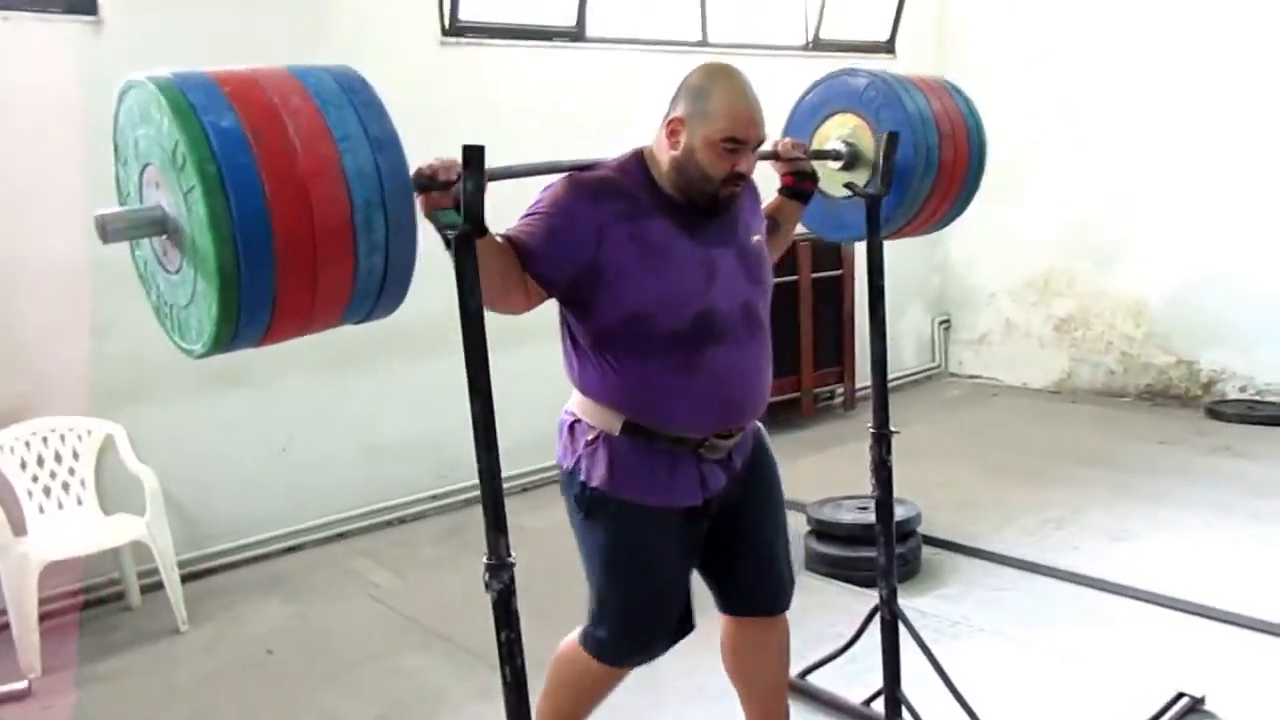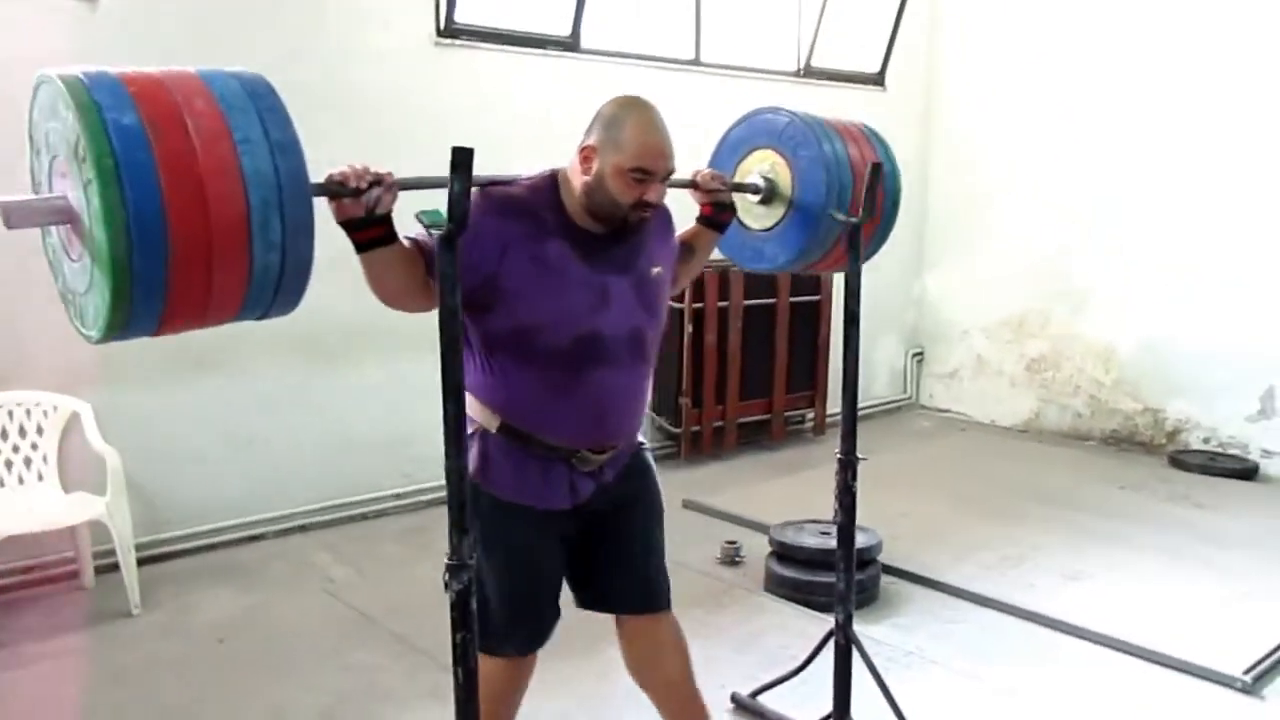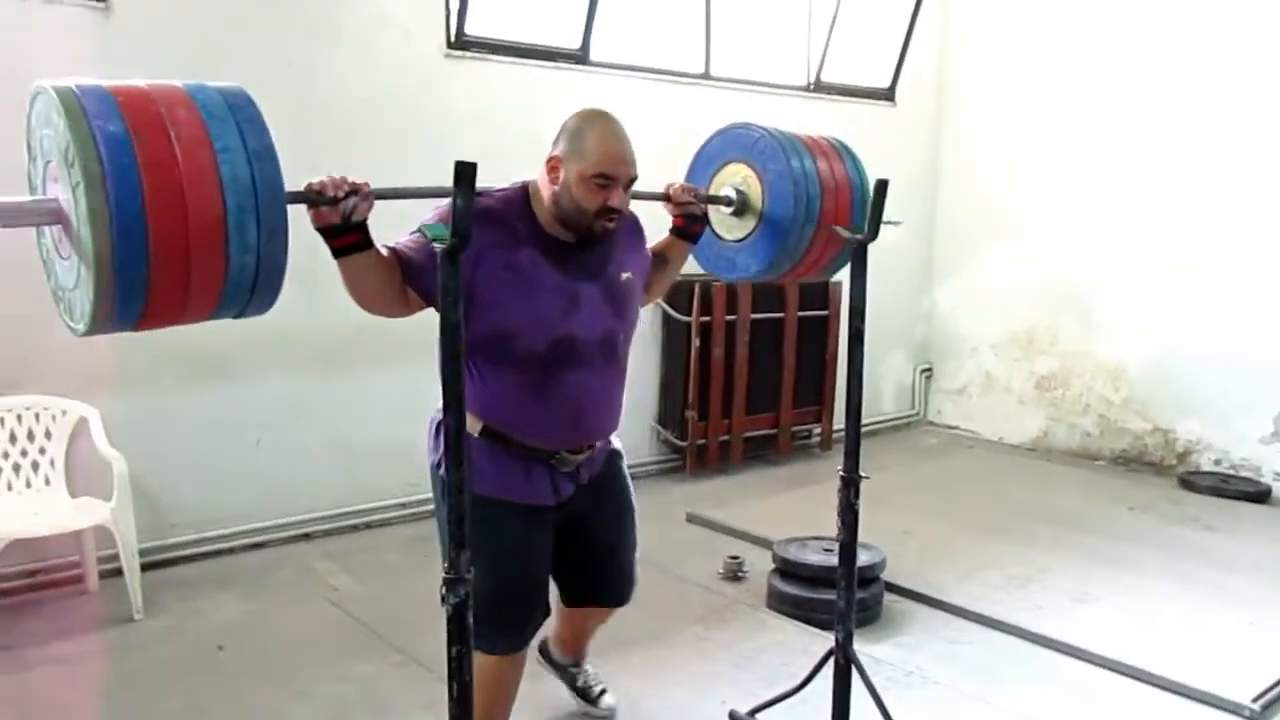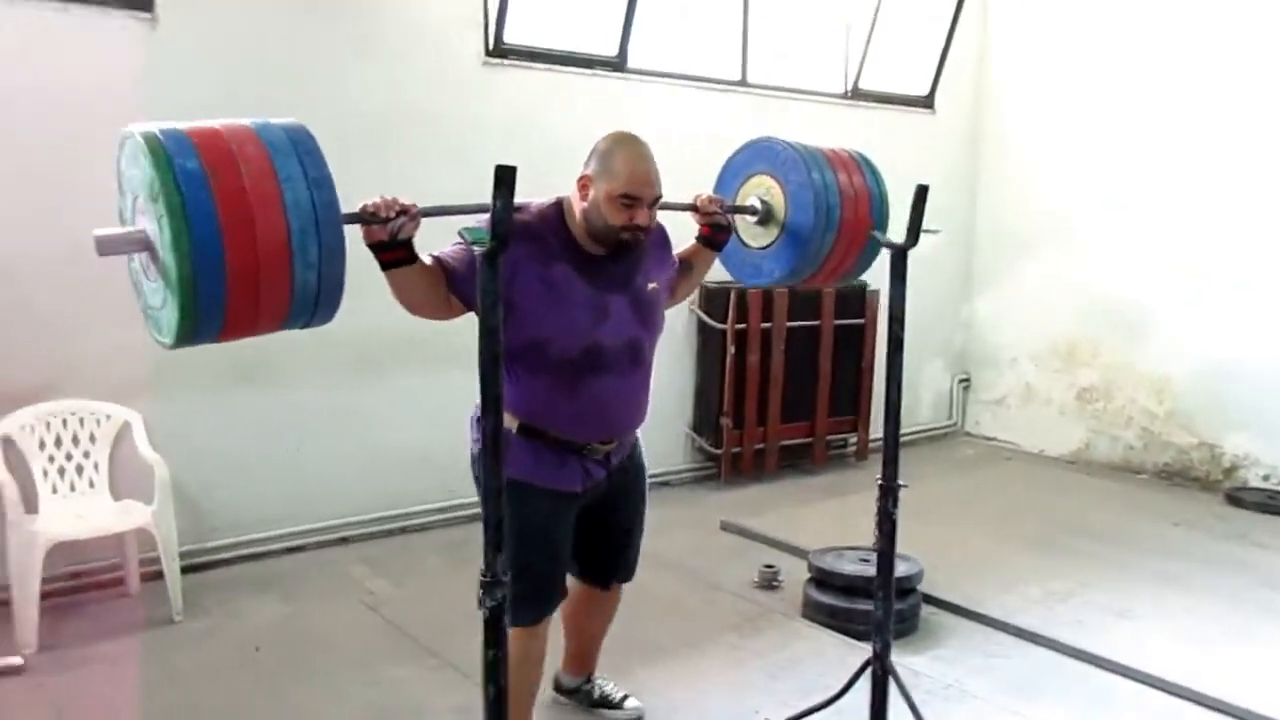
dt=0.3s
person 1, frame 1
left shoulder: (736, 197)
right shoulder: (593, 205)
right elbow: (509, 287)
left wrist: (795, 191)
right wrist: (457, 223)
left hip: (737, 454)
right hip: (630, 467)
left knee: (764, 604)
right knee: (626, 638)
person 1, frame 2
left shoulder: (650, 224)
right shoulder: (502, 219)
right elbow: (415, 289)
left wrist: (713, 220)
right wrist: (371, 229)
left hip: (616, 462)
right hip: (513, 470)
left knee: (647, 607)
right knee: (511, 634)
person 1, frame 3
left shoulder: (621, 233)
right shoulder: (480, 228)
right elbow: (393, 293)
left wrist: (686, 231)
right wrist: (346, 234)
left hip: (590, 463)
right hip: (493, 470)
left knee: (604, 589)
right knee: (500, 632)
left ankle: (564, 656)
person 1, frame 4
left shoulder: (649, 243)
right shoulder: (518, 240)
right elbow: (439, 298)
left wrist: (712, 238)
right wrist: (395, 250)
left hip: (615, 454)
right hip: (527, 459)
left knee: (607, 576)
right knee: (528, 607)
